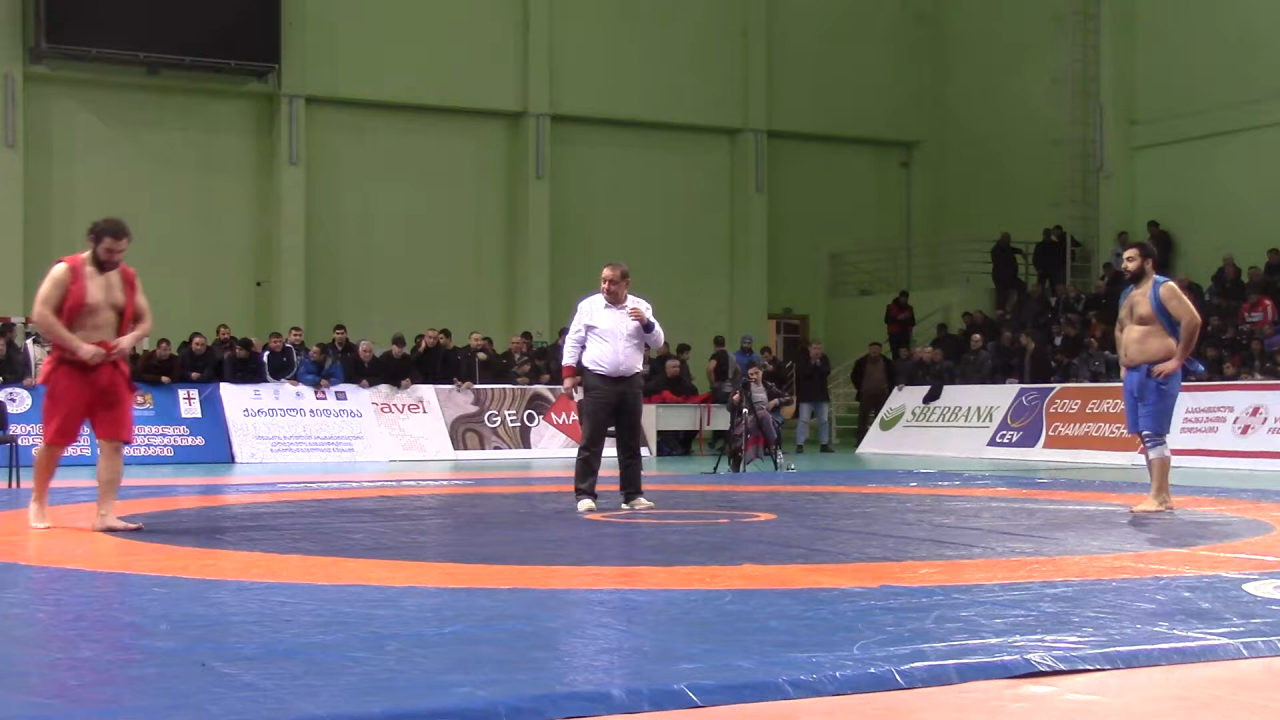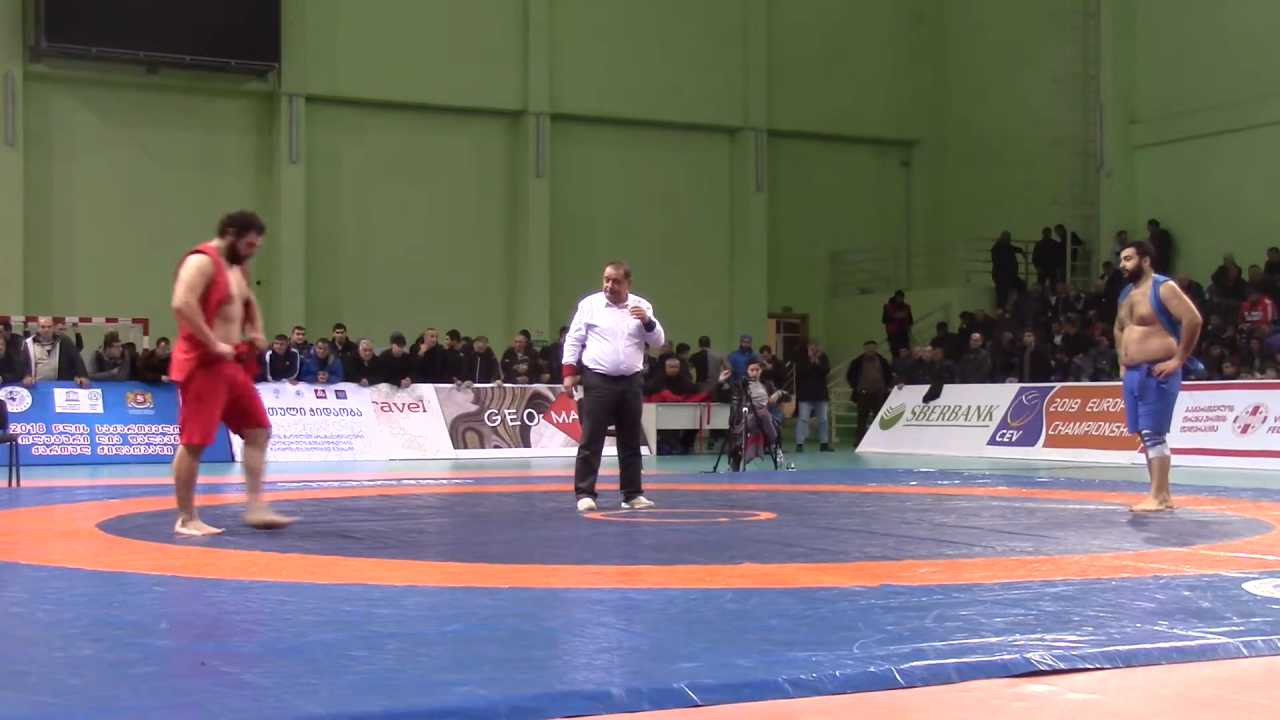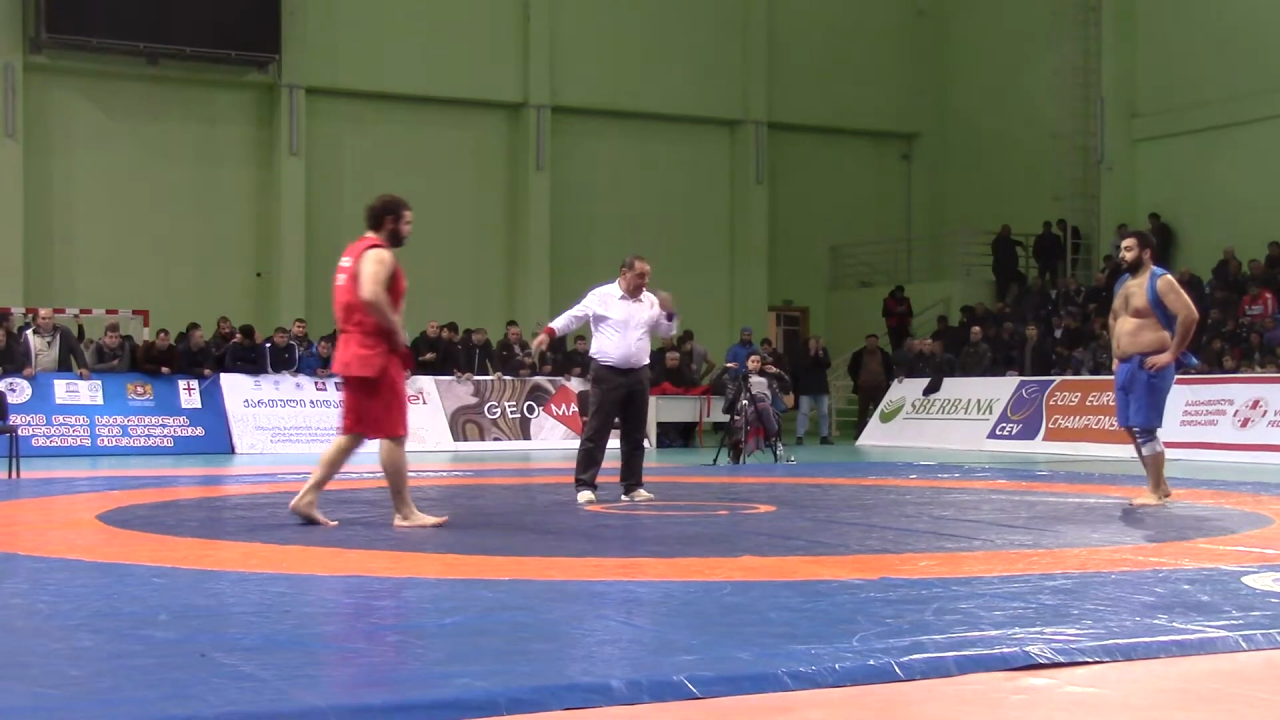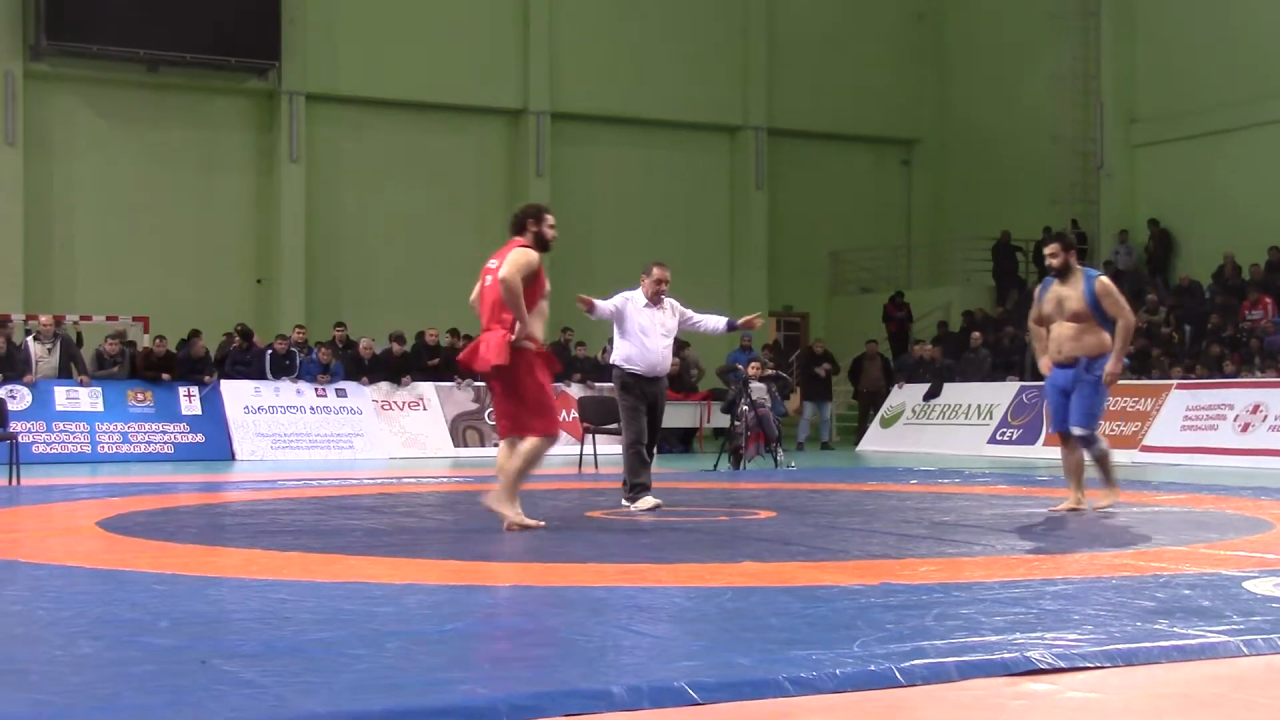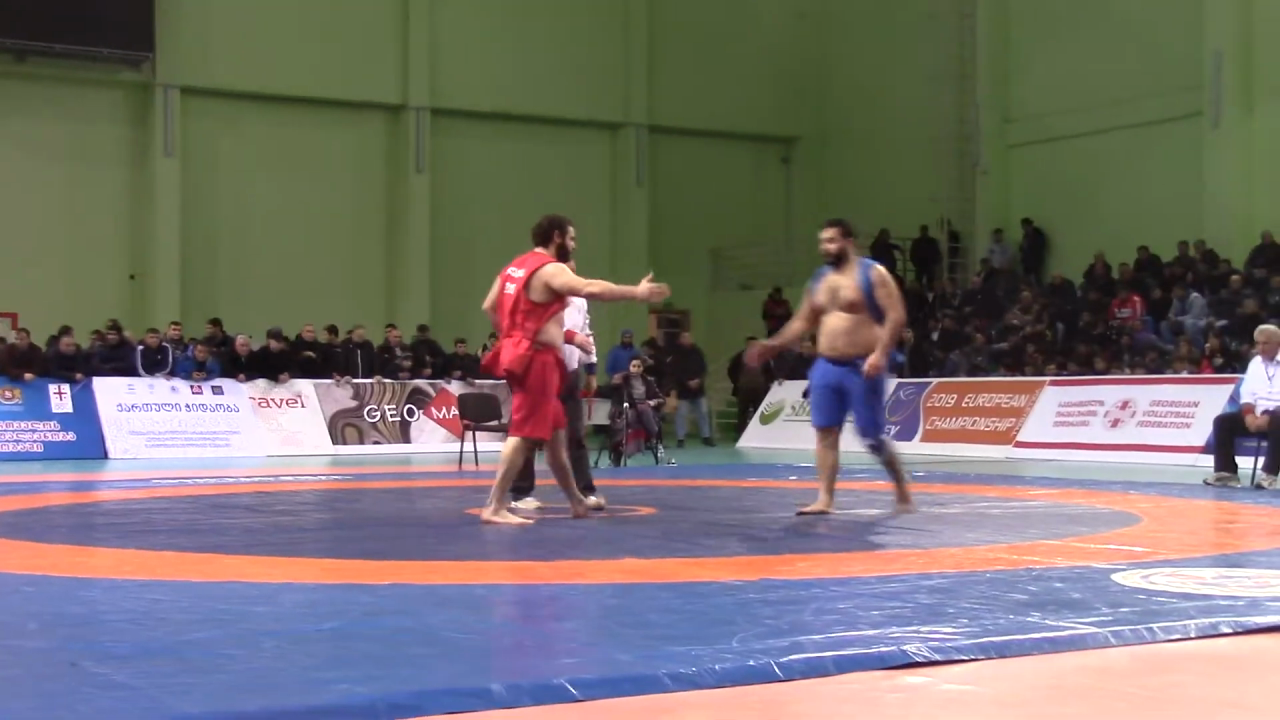
dt=1s
person 1, frame 1
left shoulder: (128, 278)
right shoulder: (66, 271)
left elbow: (145, 320)
right elbow: (41, 314)
left wrist: (131, 338)
right wrist: (79, 347)
left hip: (111, 367)
right hip: (70, 366)
left knee: (114, 442)
right knee: (56, 440)
left ankle: (105, 514)
right ankle: (38, 500)
person 1, frame 2
left shoulder: (236, 268)
right shoulder: (202, 261)
left elbow: (249, 303)
right elbow: (182, 303)
left wrist: (256, 332)
right wrist: (213, 344)
left hip: (230, 363)
right hip: (202, 363)
left knee: (258, 431)
right knee: (195, 441)
left ankle: (257, 507)
right ankle: (186, 518)
person 1, frame 3
left shoulder: (354, 251)
right shoulder: (379, 254)
right elbow: (372, 297)
right wrist: (397, 331)
left hip: (353, 350)
right hip: (374, 353)
left knee: (354, 434)
right knee: (393, 434)
left ankle: (307, 497)
right ankle: (403, 512)
person 1, frame 4
left shoulder: (502, 256)
right shoulder: (527, 256)
left elbow: (476, 297)
right elbow: (506, 279)
right wrist: (524, 322)
left hip: (496, 353)
right hip: (518, 353)
left knee: (512, 434)
right knee: (545, 431)
left ankle: (512, 511)
right ankle: (503, 492)
person 1, frame 5
left shoulder: (514, 267)
right shoulder: (549, 269)
left elbow: (489, 307)
right elbow: (591, 289)
right wrist: (637, 293)
left hip: (520, 357)
right hip: (535, 361)
left knee: (556, 431)
right knee: (526, 433)
left ankle: (575, 500)
right ankle: (495, 506)
person 2, frame 1
left shoulder: (1164, 288)
right shoulder: (1128, 294)
left elbow: (1192, 320)
right elbow: (1120, 330)
left wrist: (1178, 360)
right wrist: (1123, 363)
left hip: (1157, 374)
right hip: (1132, 374)
left knee: (1153, 434)
right knee: (1145, 435)
left ankle: (1157, 497)
right ankle: (1163, 495)
person 2, frame 2
left shoulder: (1163, 288)
right shoulder: (1126, 293)
left elbow: (1193, 319)
right elbow: (1119, 329)
left wrist: (1179, 359)
right wrist: (1123, 361)
left hip: (1157, 373)
right hip: (1132, 374)
left knee: (1153, 434)
right knee: (1145, 435)
left ankle: (1156, 496)
right ankle: (1163, 494)
person 2, frame 3
left shoulder: (1161, 281)
right shoulder: (1122, 283)
left elbow: (1189, 315)
left wrist: (1172, 354)
right wrist: (1115, 355)
left hip: (1149, 367)
right hip: (1124, 367)
left knee: (1145, 430)
right knee: (1132, 429)
left ankle: (1155, 492)
right ankle: (1160, 484)
person 2, frame 4
left shoulder: (1096, 283)
right shoulder: (1044, 289)
left elbow: (1126, 319)
right elbow: (1035, 324)
left wrist: (1116, 360)
right wrist: (1042, 357)
left hip: (1090, 370)
right hip: (1057, 372)
left knee: (1083, 433)
right knee: (1066, 436)
left ankle: (1110, 485)
right ankle: (1076, 496)
person 2, frame 5
left shoulder: (872, 274)
right shoulder: (818, 280)
left elbow: (896, 316)
right elbow: (803, 322)
left wrist: (880, 354)
right wrist: (772, 346)
left hip: (863, 368)
right hip: (826, 368)
left knee: (871, 438)
right knee: (825, 433)
left ankle: (901, 486)
right ankle: (825, 499)
person 3, frame 1
left shoulder: (641, 307)
right shoulder: (588, 306)
left elbow: (657, 342)
right elbow: (573, 341)
left wrist: (646, 323)
right wrist: (568, 374)
left hip: (631, 383)
right hip: (598, 382)
left knee: (631, 443)
right knee: (591, 442)
left ankle: (632, 495)
right ankle: (585, 495)
person 3, frame 2
left shoulder: (641, 306)
right shoulder: (589, 304)
left elbow: (658, 341)
right elbow: (573, 340)
left wrist: (647, 321)
right wrist: (569, 372)
left hip: (631, 382)
right hip: (597, 381)
left knee: (631, 442)
right knee: (591, 440)
left ankle: (632, 494)
right ankle: (585, 493)
person 3, frame 3
left shoulder: (650, 301)
right shoulder: (600, 296)
left elbow: (666, 331)
right elbow: (573, 316)
left wrist: (668, 313)
right wrist: (547, 333)
left hip: (638, 375)
right hip: (606, 374)
left knee: (635, 435)
right knee: (596, 432)
left ankle: (633, 485)
right ankle: (585, 485)
person 3, frame 4
left shoulder: (672, 306)
right shoulder: (625, 301)
left elbow: (698, 321)
right elbow: (606, 308)
left wrist: (736, 324)
right wrist: (592, 306)
left hip: (657, 381)
right hip: (629, 379)
left knee: (649, 440)
right knee: (635, 438)
left ankle: (632, 490)
right ankle: (639, 494)
person 3, frame 5
left shoulder: (579, 301)
left elbow: (586, 335)
left wrist: (591, 372)
left hip: (569, 376)
left knee: (575, 436)
left ankle: (586, 492)
right ankle: (520, 494)
